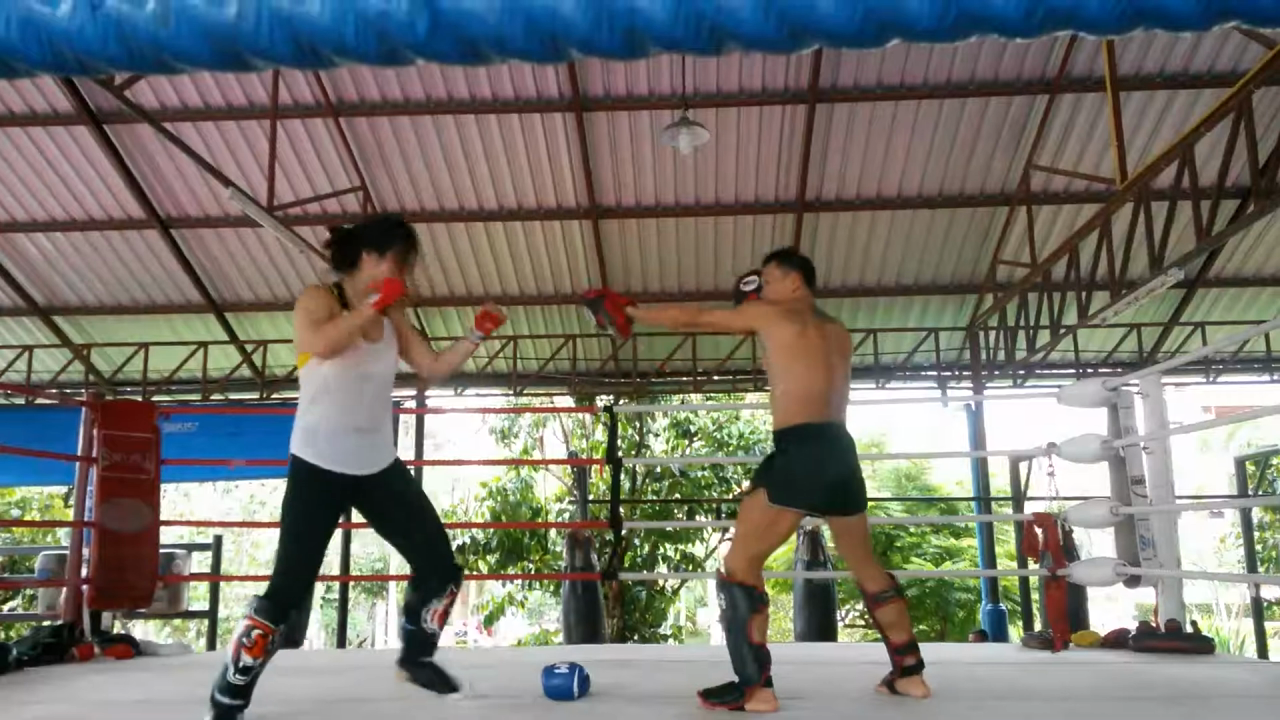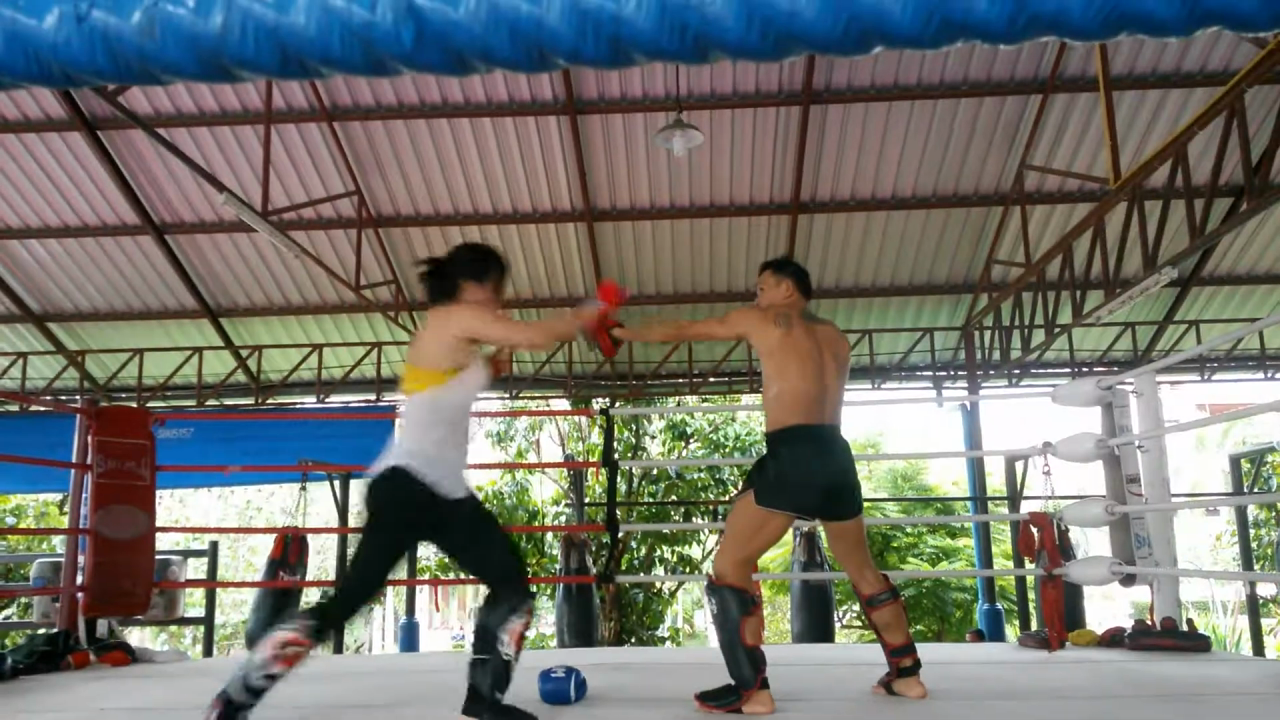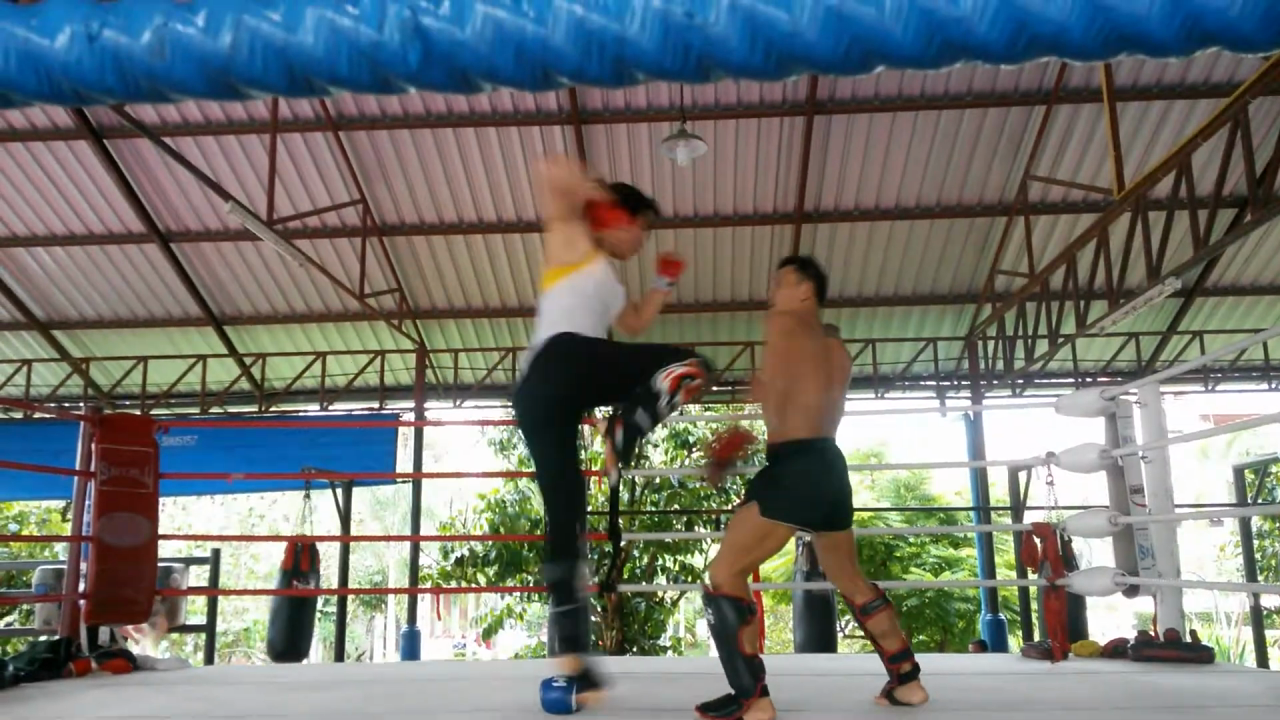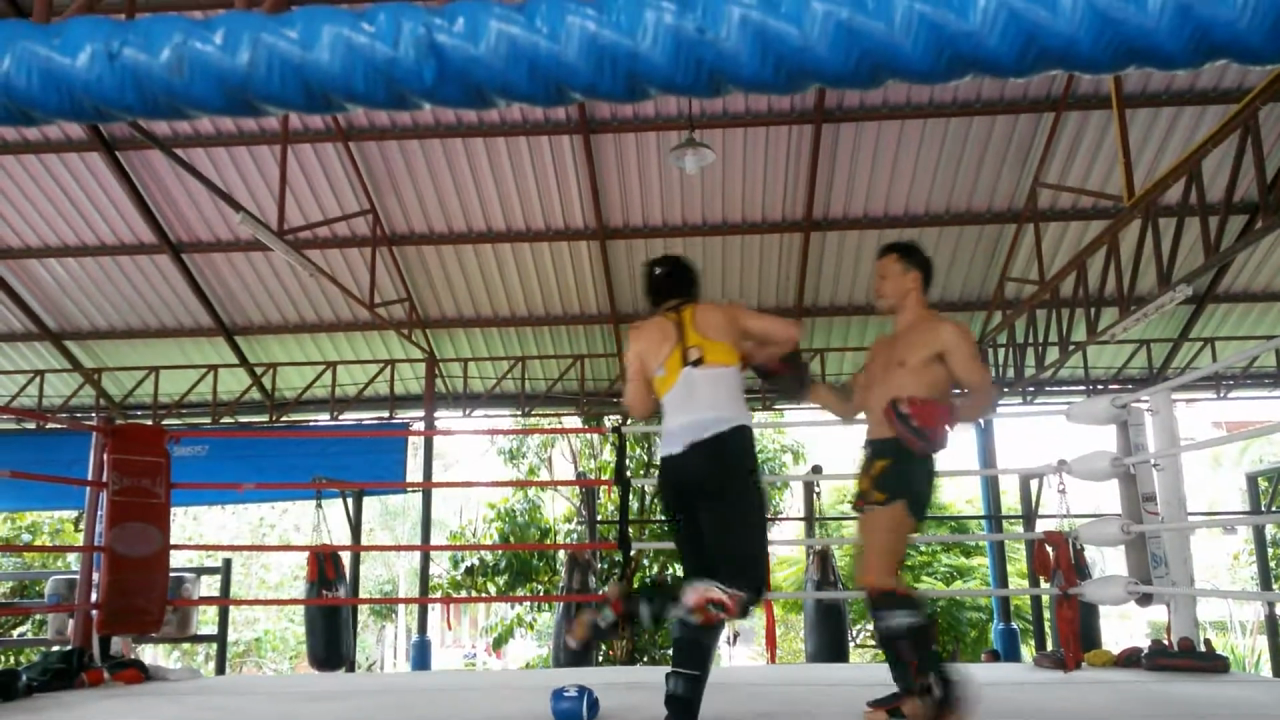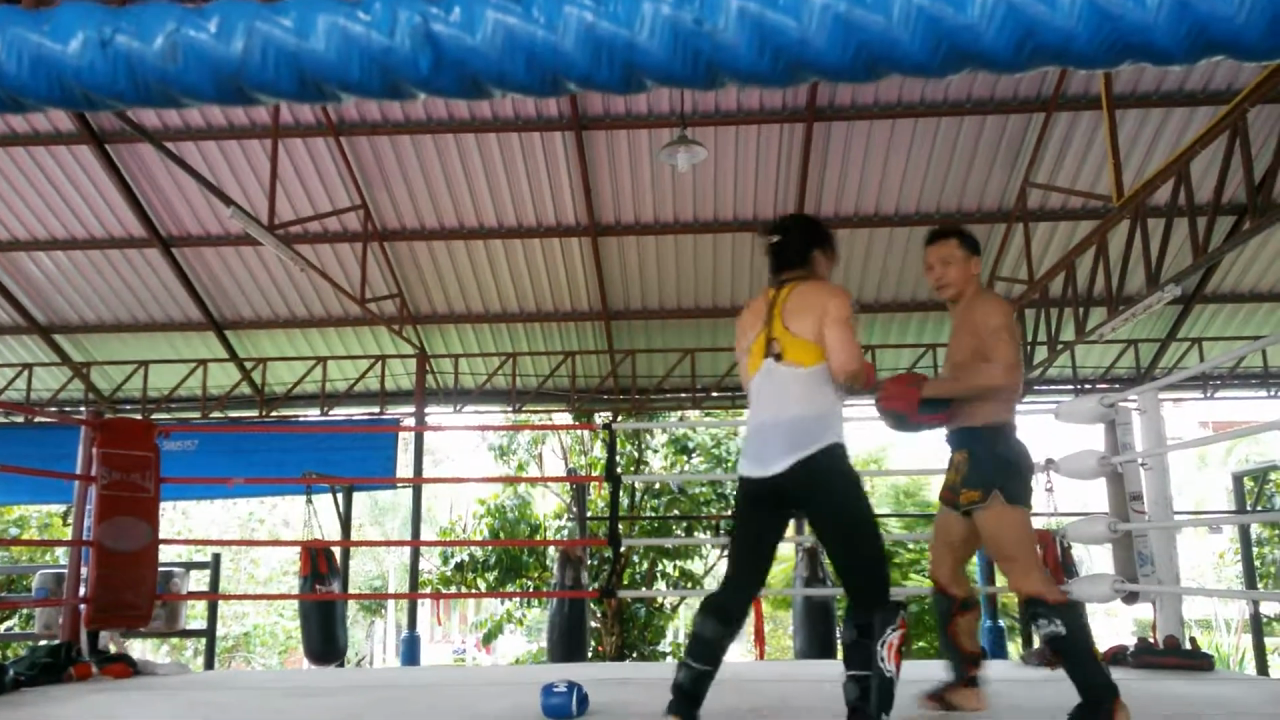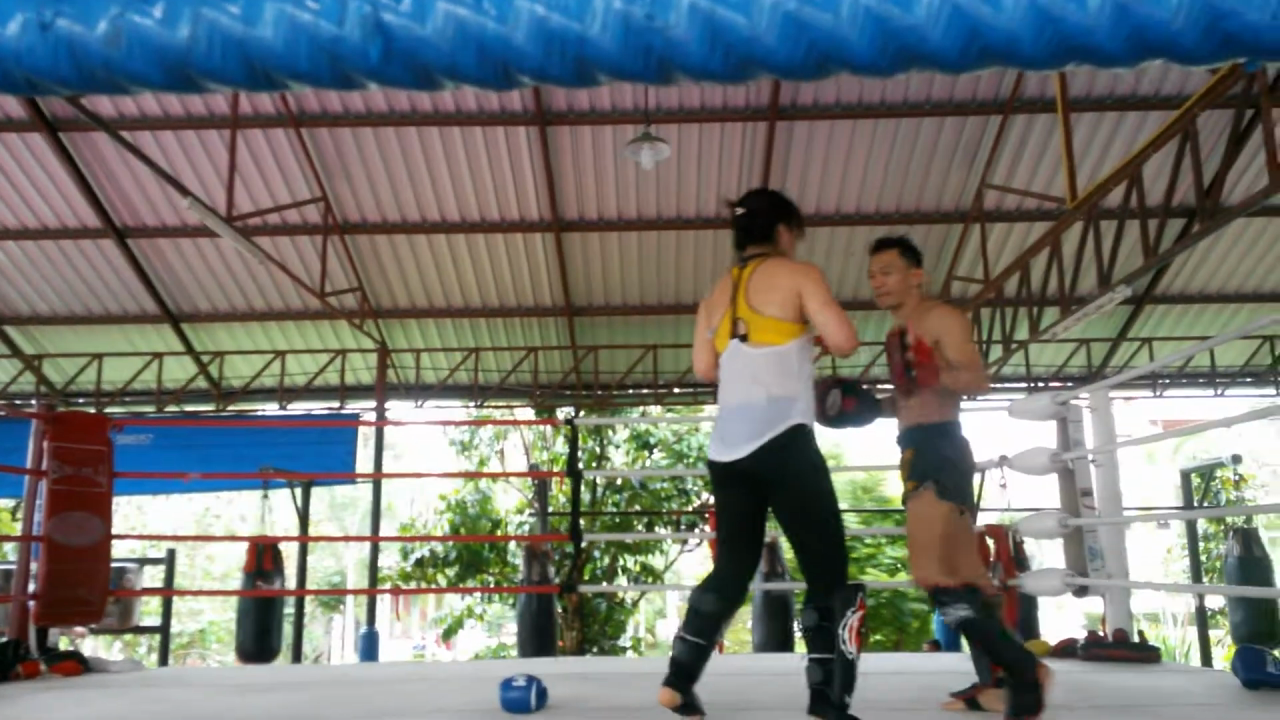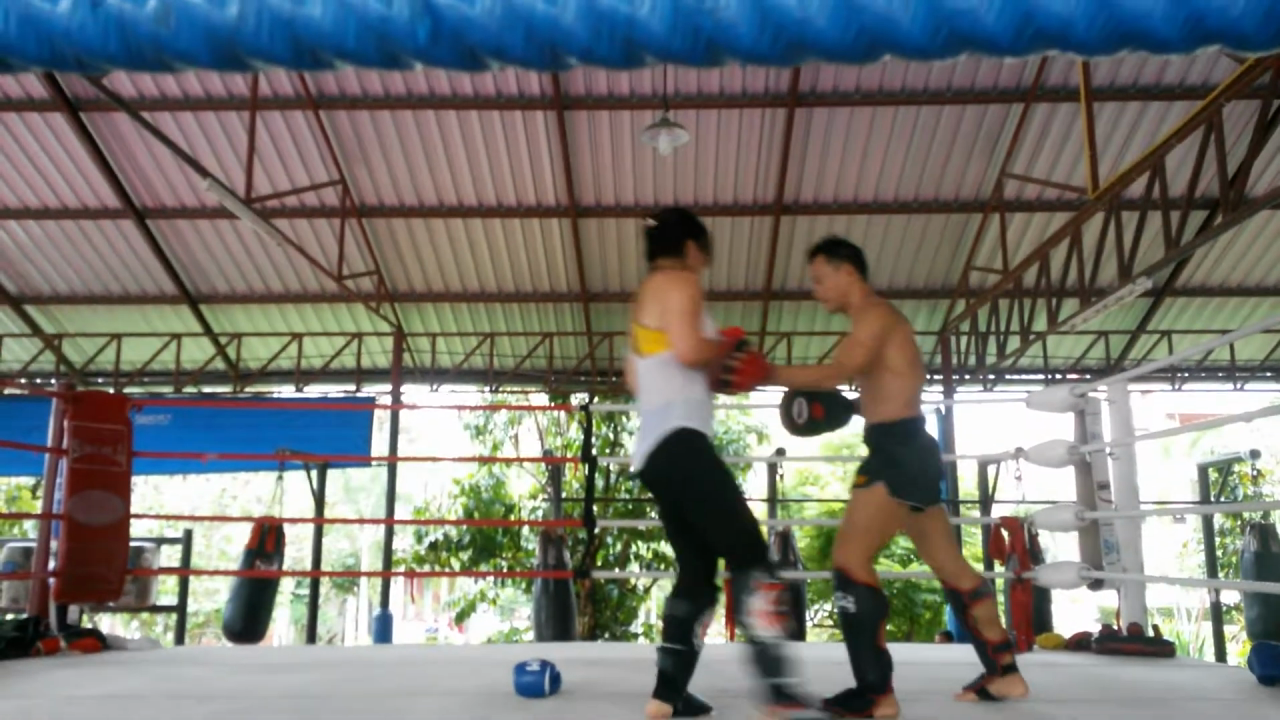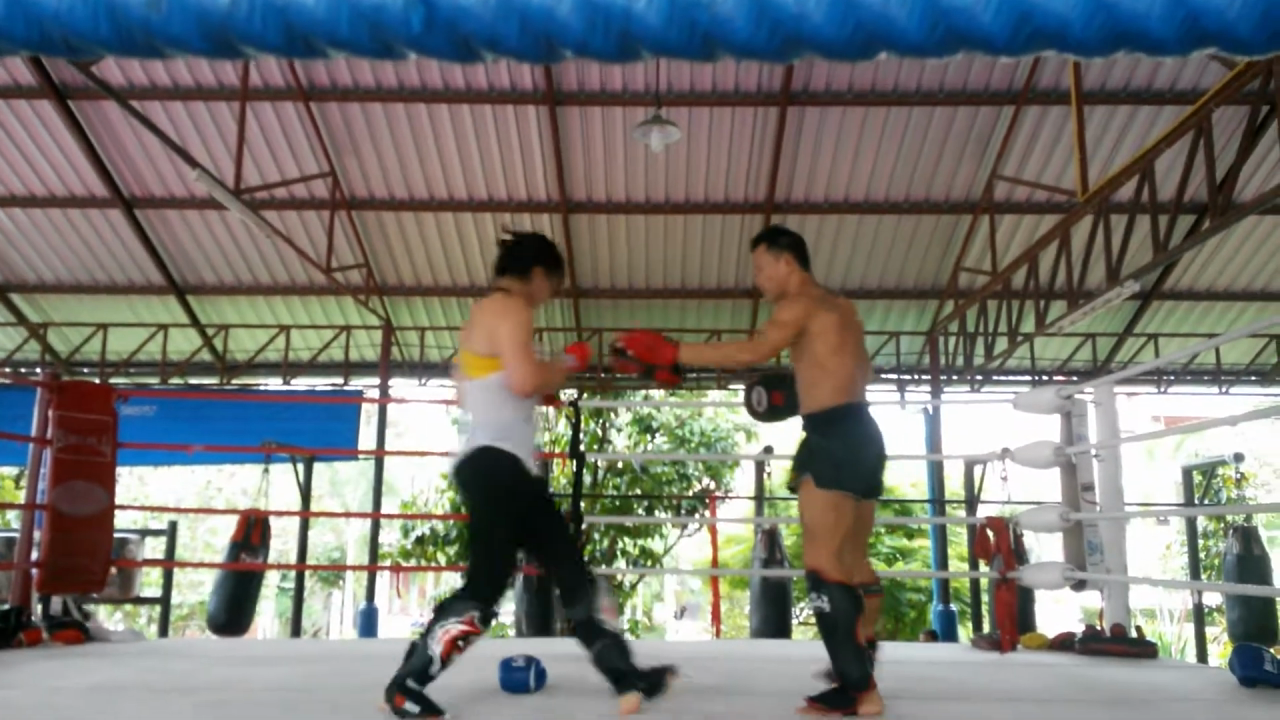
dt=0.4s
person 1, frame 1
left shoulder: (392, 318)
right shoulder: (317, 300)
left elbow: (435, 368)
right elbow: (321, 345)
left wrist: (477, 336)
right wrist: (373, 303)
left hip: (380, 469)
right hip: (317, 469)
left knee: (439, 565)
right knee: (288, 589)
left ankle: (416, 656)
person 1, frame 2
left shoulder: (450, 338)
right shoulder: (456, 319)
right elbow: (535, 337)
left wrist: (485, 370)
right wrist: (592, 311)
left hip: (445, 490)
right hip: (407, 484)
left knee: (512, 580)
right knee: (346, 601)
person 1, frame 3
left shoulder: (603, 269)
right shoulder: (572, 232)
left elbow: (633, 323)
right elbow: (552, 172)
left wrist: (662, 283)
right wrist: (602, 201)
left hip: (537, 390)
right hip: (566, 359)
left knee: (564, 525)
right knee: (689, 366)
left ankle: (572, 650)
right ankle: (622, 436)
person 1, frame 4
left shoulder: (641, 336)
right shoulder: (721, 314)
left elbow: (637, 409)
right elbow: (790, 334)
right wrist: (757, 356)
left hip: (675, 462)
right hip: (724, 448)
left knee: (704, 591)
right knee: (741, 582)
right ankle: (619, 608)
person 1, frame 5
left shoulder: (750, 314)
right shoulder: (827, 296)
right elbow: (845, 363)
right wrist: (865, 376)
left hip: (757, 468)
right hip: (816, 461)
left knee: (736, 588)
right knee: (871, 591)
person 1, frame 6
left shoulder: (719, 291)
right shoulder: (798, 274)
left elbow: (704, 368)
right elbow: (844, 340)
right wrist: (815, 339)
left hip: (728, 449)
right hip: (782, 440)
left knee: (732, 569)
right knee: (828, 574)
person 1, frame 7
left shoulder: (643, 297)
right shoulder: (678, 282)
right elbow: (689, 350)
left wrist: (714, 367)
right wrist: (727, 346)
left hip: (652, 451)
right hip: (678, 442)
left knee: (696, 573)
right knee: (749, 561)
person 1, frame 8
left shoulder: (479, 317)
right shoulder: (511, 307)
left elbow: (466, 393)
right elbow: (527, 380)
left wrist: (551, 375)
right wrist: (568, 365)
left hip: (502, 464)
right hip: (494, 462)
left knee: (572, 572)
right knee: (484, 587)
left ankle: (627, 678)
person 2, frame 1
left shoulder: (773, 313)
right shoulder: (836, 331)
left elbow: (694, 317)
left wrist: (631, 311)
left hip: (800, 453)
right hip: (839, 452)
left knee: (740, 562)
right knee: (865, 564)
left ankle: (754, 685)
right ankle: (910, 671)
person 2, frame 2
left shoulder: (763, 319)
right shoulder: (835, 337)
left elbow: (683, 330)
left wrist: (621, 332)
left hip: (792, 457)
right hip: (834, 455)
left knee: (729, 565)
right knee: (861, 567)
left ankle: (750, 688)
right ankle: (906, 672)
person 2, frame 3
left shoulder: (786, 325)
right shoulder: (834, 348)
left elbow: (773, 380)
left hip: (792, 469)
right hip: (828, 467)
left knee: (724, 574)
right knee: (849, 578)
right ankle: (906, 679)
person 2, frame 4
left shoulder: (944, 332)
right shoulder: (883, 348)
left elbow: (985, 393)
right elbow: (847, 407)
left wrist: (945, 412)
right wrist: (803, 382)
left hip: (902, 465)
right hip: (879, 466)
left knee: (874, 578)
right knee: (882, 583)
person 2, frame 5
left shoulder: (990, 309)
right shoulder: (967, 321)
left elbow: (1002, 372)
left wrist: (923, 389)
right wrist: (928, 402)
left hip: (990, 456)
right hip: (971, 459)
left knee: (1028, 579)
right knee: (946, 570)
person 2, frame 6
left shoulder: (941, 317)
right shoulder: (905, 332)
left elbow: (977, 377)
left wrist: (933, 374)
left hip: (936, 451)
right hip: (924, 454)
left knee: (931, 571)
right knee: (966, 571)
left ankle: (1021, 670)
right ankle: (1000, 680)
person 2, frame 7
left shoulder: (874, 316)
right shoulder: (875, 325)
left elbow: (837, 371)
left wrist: (765, 372)
left hip: (898, 451)
right hip: (905, 451)
left knee: (849, 560)
right knee: (949, 564)
right ankle: (1004, 672)
person 2, frame 8
left shoulder: (802, 307)
right shoulder: (841, 309)
left elbow: (754, 352)
left wrist: (670, 354)
right wrist: (801, 392)
left hip: (835, 439)
right hip: (857, 434)
left knee: (823, 562)
right knee: (851, 558)
right ankle: (856, 669)
